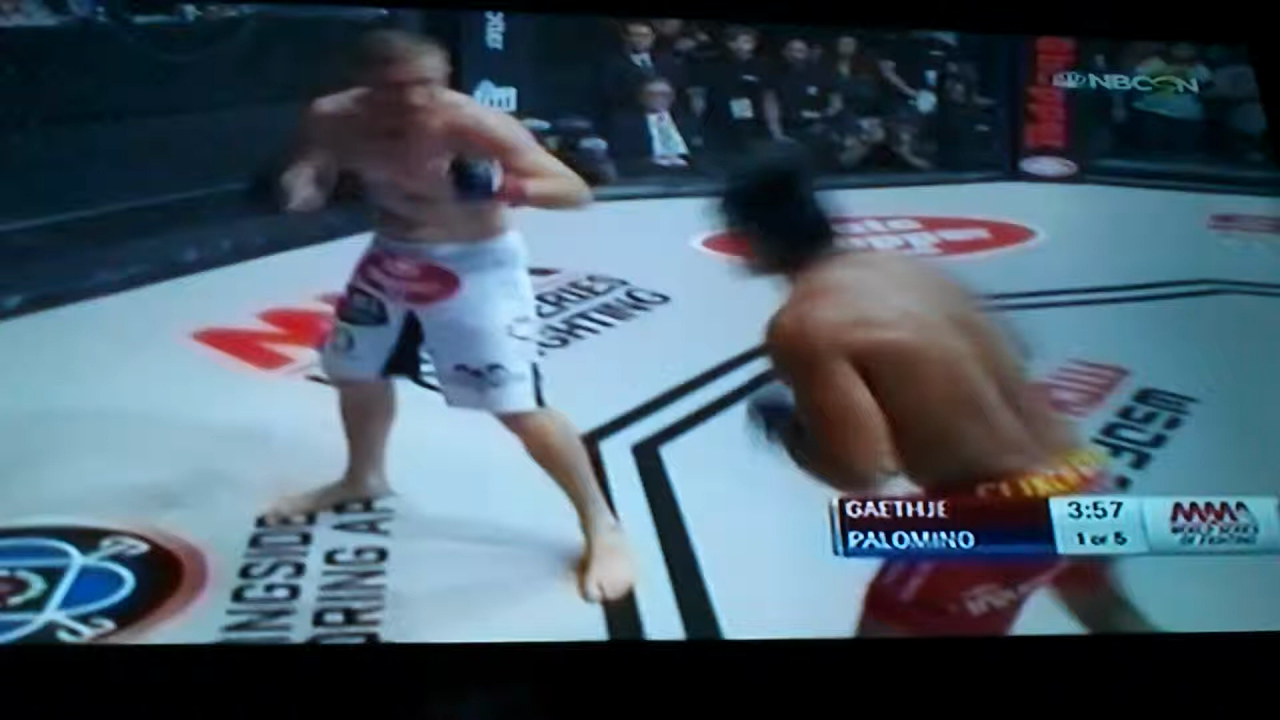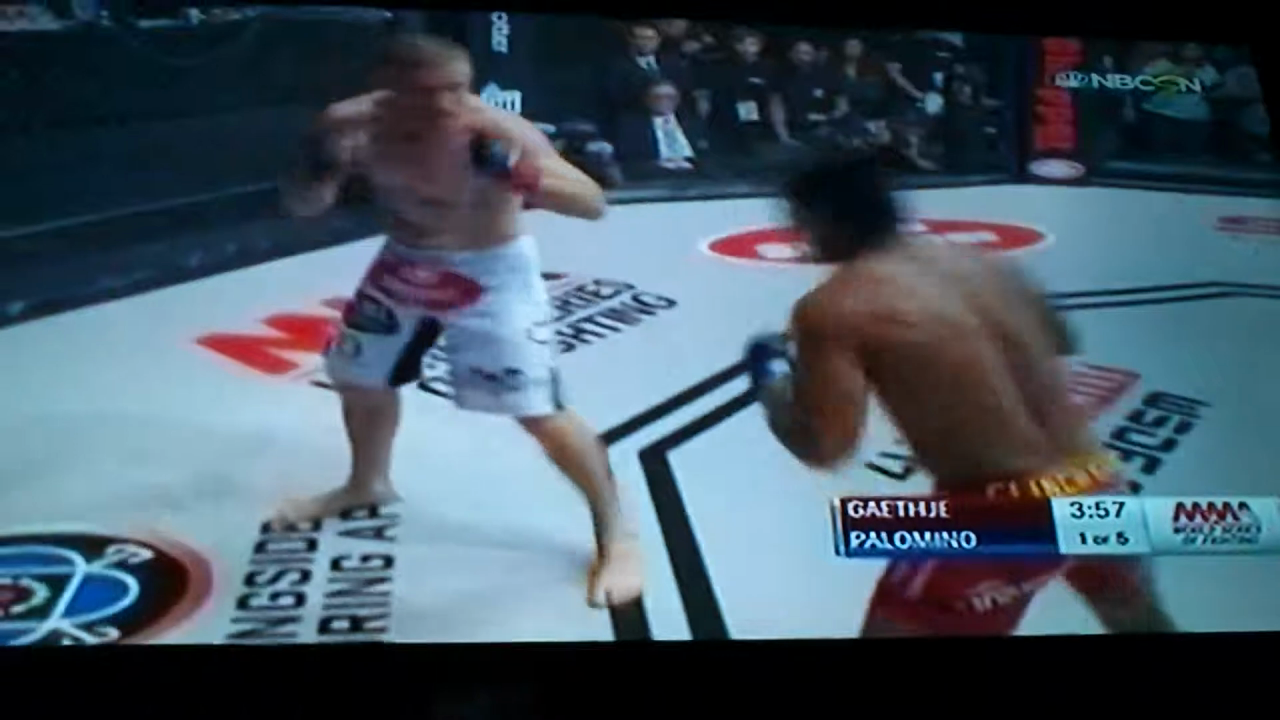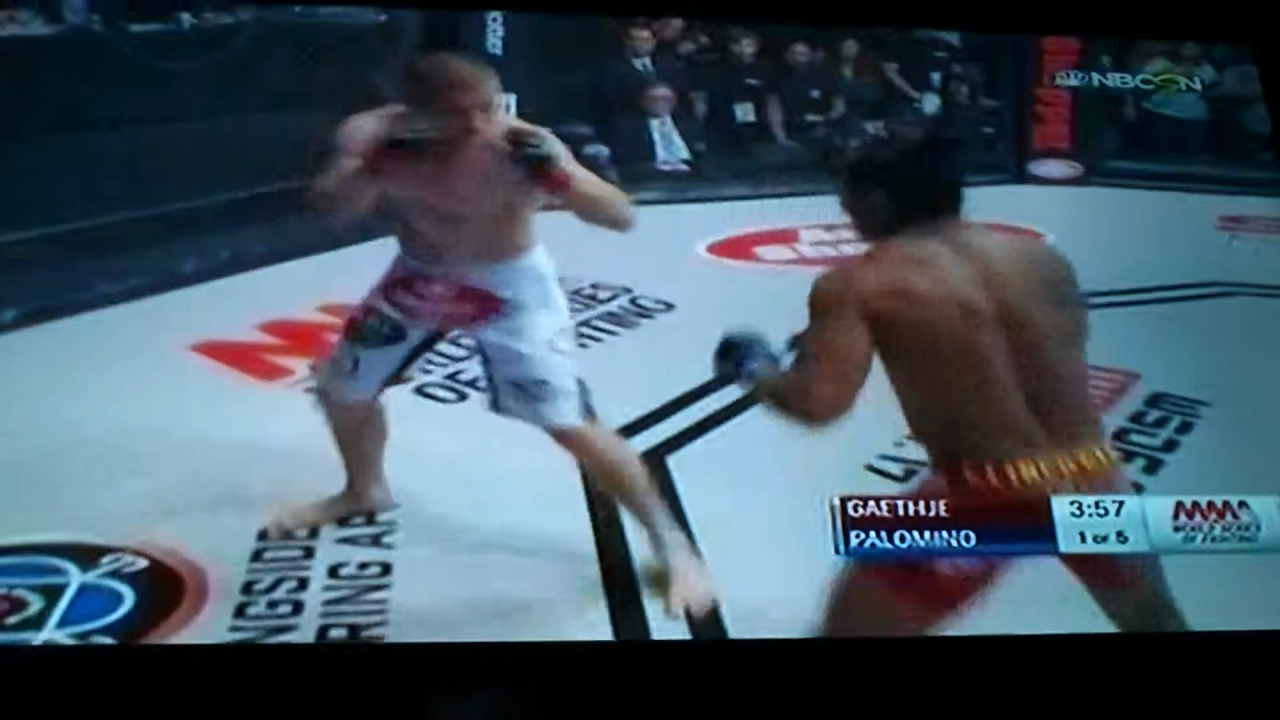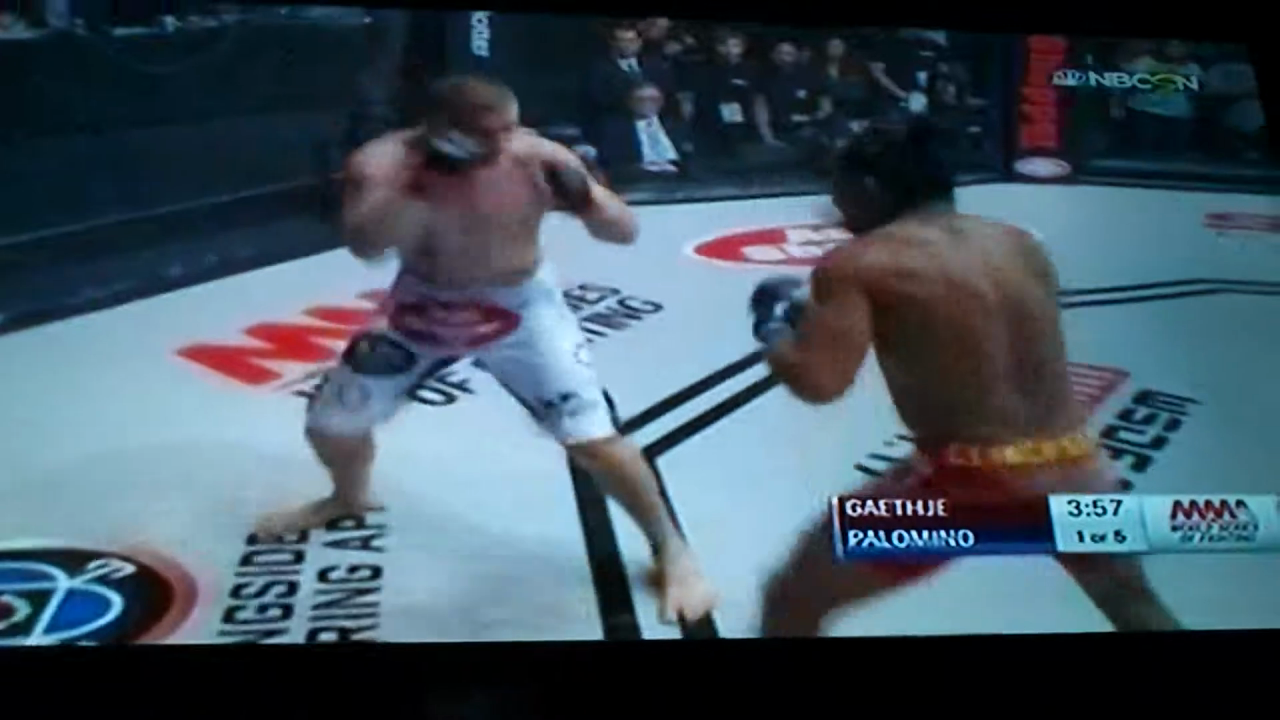
dt=0.1s
person 1, frame 1
left shoulder: (481, 128)
right shoulder: (334, 118)
left elbow: (579, 194)
right elbow: (308, 192)
left wrist: (510, 188)
right wrist: (295, 188)
left hip: (478, 265)
right hip: (391, 257)
left knee: (520, 410)
right knee: (356, 376)
left ankle: (602, 529)
right ankle: (363, 478)
person 1, frame 2
left shoulder: (500, 131)
right shoulder: (349, 121)
left elbow: (593, 203)
right elbow: (308, 202)
left wrist: (526, 180)
right wrist: (317, 174)
left hip: (490, 271)
right hip: (403, 264)
left knee: (538, 413)
right knee: (361, 382)
left ankle: (616, 534)
right ankle: (367, 485)
person 1, frame 3
left shoulder: (525, 143)
right shoulder: (369, 133)
left elbow: (621, 218)
right elbow: (330, 207)
left wrist: (559, 180)
right wrist: (369, 161)
left hip: (509, 286)
right hip: (416, 278)
left knee: (575, 426)
right knee: (342, 392)
left ankle: (672, 546)
right ankle: (365, 492)
person 1, frame 4
left shoulder: (539, 159)
right shoulder: (383, 161)
left elbow: (626, 231)
right elbow: (368, 246)
left wrist: (584, 196)
right wrist: (425, 184)
left hip: (518, 304)
right hip: (420, 304)
left knee: (593, 440)
right knee: (331, 425)
left ankle: (671, 552)
right ankle: (350, 497)
person 2, frame 1
left shoulder: (803, 326)
right shoulder: (914, 270)
left elbow: (863, 471)
left wrist: (786, 427)
right hip: (1083, 486)
right knee: (1108, 614)
person 2, frame 2
left shoulder: (831, 310)
right shoulder: (988, 268)
left elbow: (824, 448)
right elbow: (1062, 342)
left wrist: (771, 384)
right hip: (1097, 490)
right knee: (1135, 616)
person 2, frame 3
left shoulder: (853, 286)
right shoulder: (1041, 259)
left elbow: (815, 405)
left wrist: (750, 367)
left hip: (988, 502)
right hip: (1093, 488)
right knee: (1147, 614)
person 2, frame 4
left shoulder: (854, 265)
right shoulder: (1019, 245)
left elbow: (817, 381)
left wrist: (773, 328)
left hip: (968, 483)
right hip: (1077, 471)
left knee: (793, 599)
right knee: (1130, 602)
